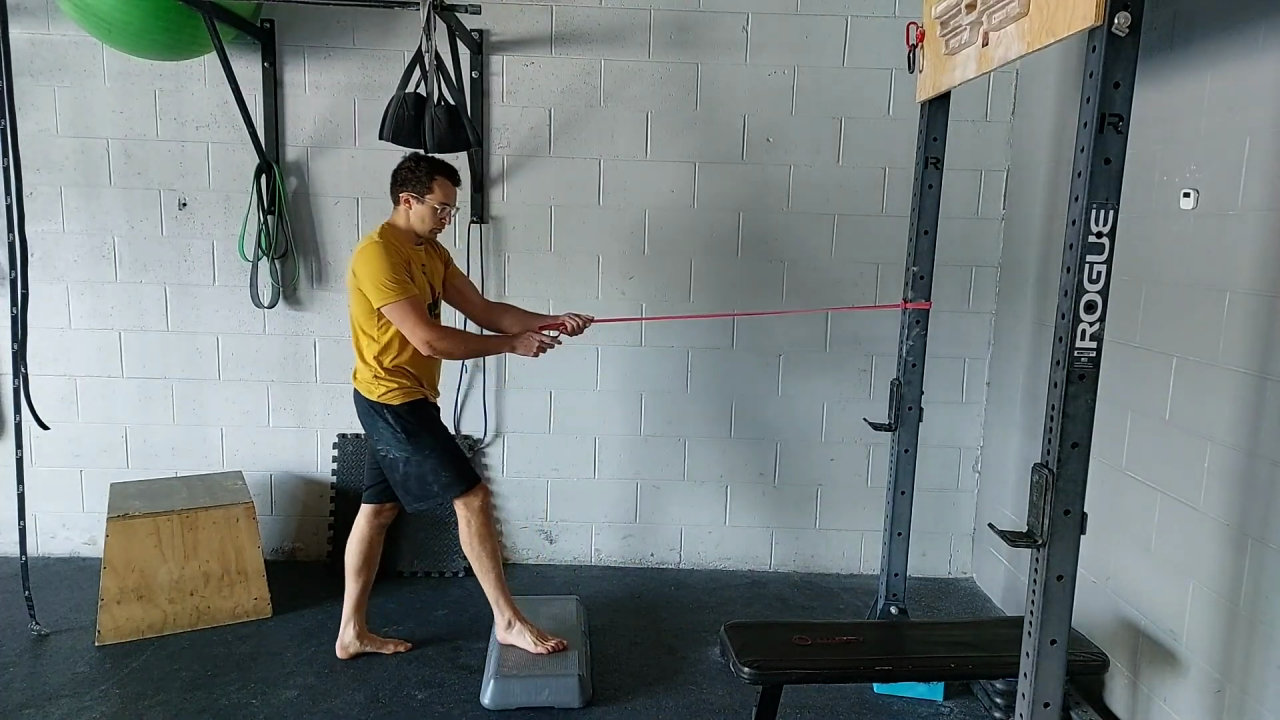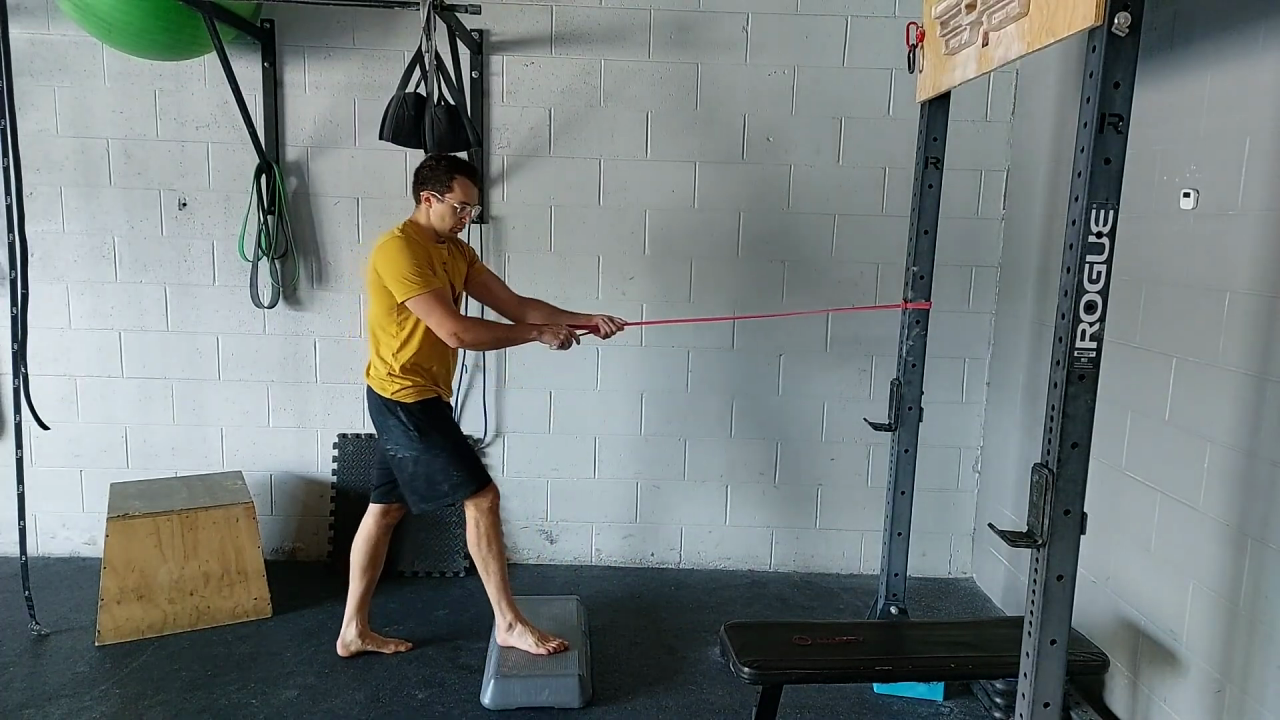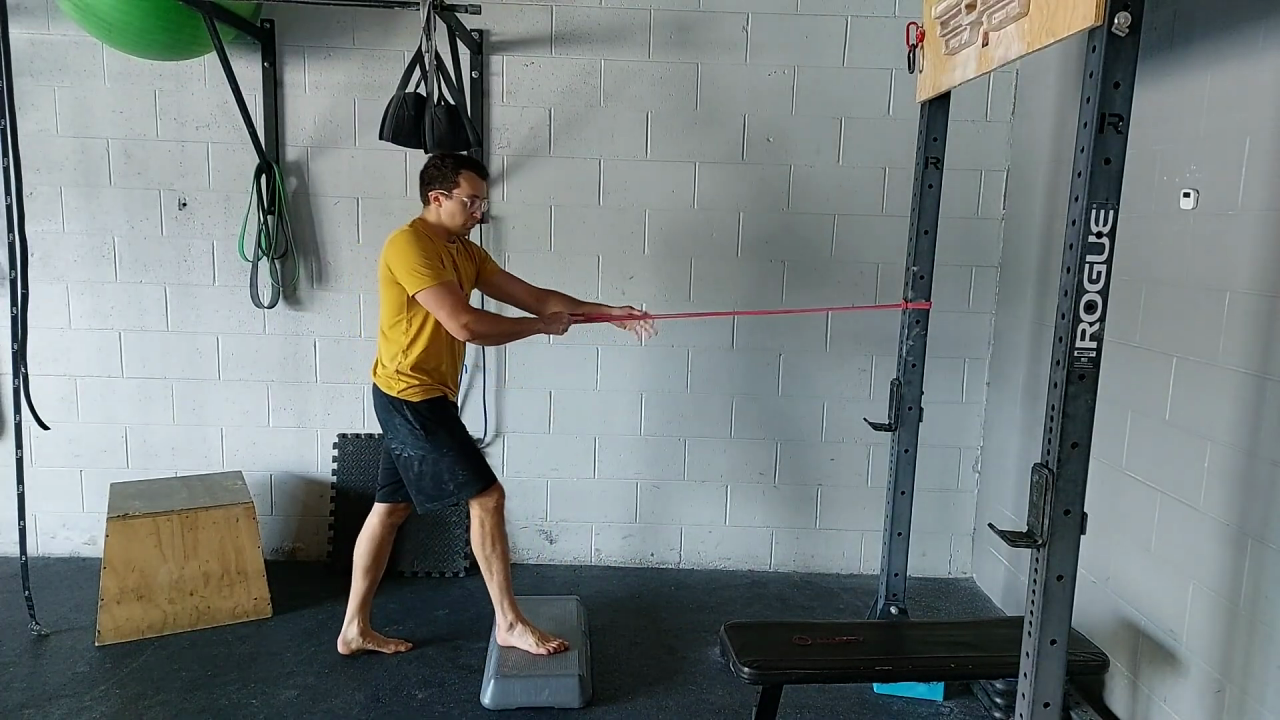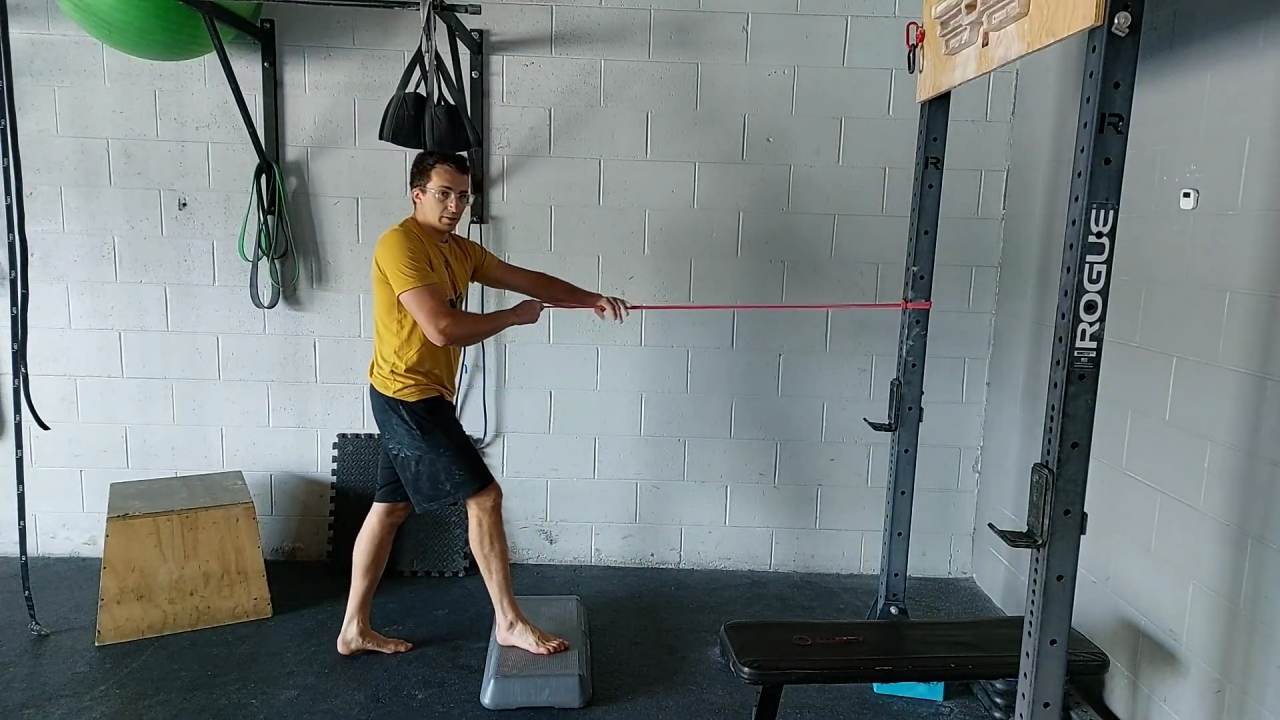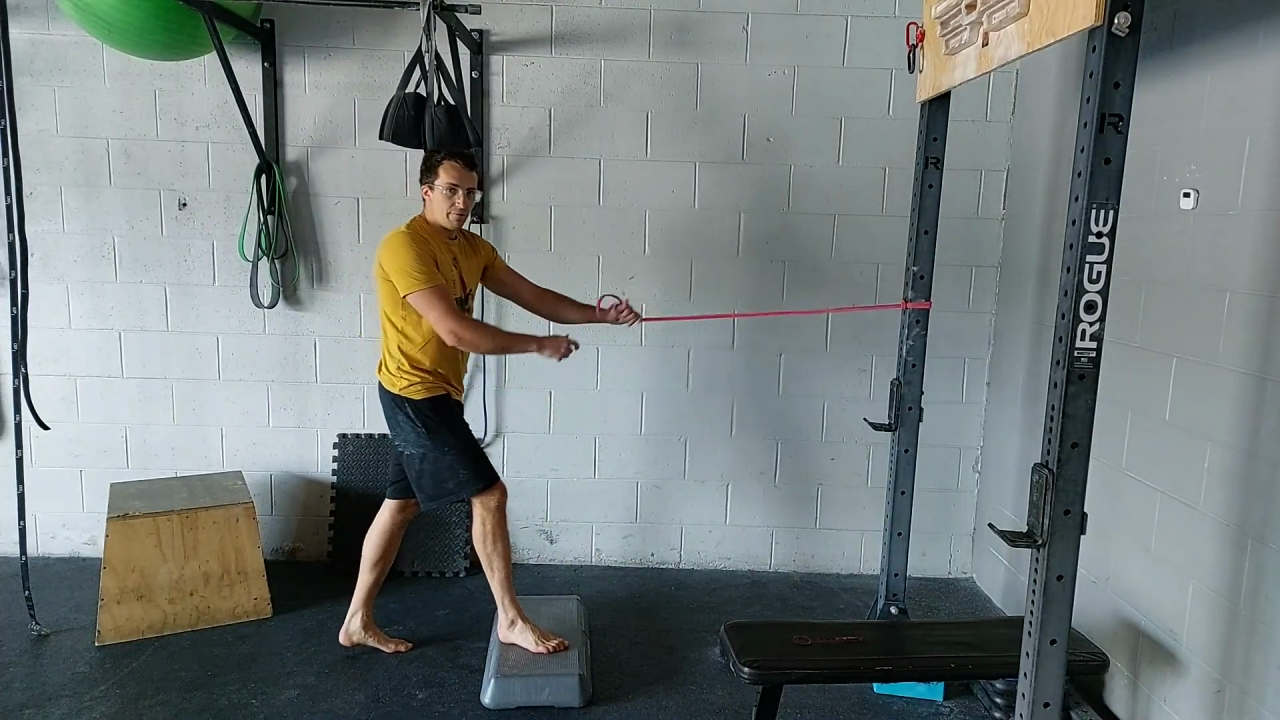
dt=0.4s
person 1, frame 1
left shoulder: (430, 251)
right shoulder: (378, 256)
left elbow: (484, 311)
right elbow: (429, 340)
left wrist: (549, 322)
right wrist: (512, 344)
left hip: (400, 401)
right hip: (393, 401)
left knee: (377, 510)
right knee: (472, 497)
left ankle: (352, 631)
right ankle: (508, 621)
person 1, frame 2
left shoulder: (455, 251)
right shoulder: (399, 251)
left elbow: (513, 305)
right elbow: (456, 332)
left wrist: (582, 320)
right wrist: (539, 334)
left hip: (411, 399)
right hip: (406, 399)
left knee: (384, 509)
right knee: (482, 497)
left ankle: (353, 628)
right ankle: (508, 623)
person 1, frame 3
left shoulder: (464, 252)
right shoulder: (409, 246)
left elbow: (533, 297)
right elbow: (465, 325)
left wrist: (610, 313)
right wrist: (544, 327)
left hip: (418, 398)
right hip: (412, 398)
left knee: (390, 509)
right knee: (487, 497)
left ankle: (356, 627)
right ankle: (509, 623)
person 1, frame 4
left shoulder: (461, 250)
right shoulder: (400, 245)
left elbow: (531, 281)
right elbow: (443, 329)
left wrist: (592, 299)
right wrist: (516, 316)
left hip: (418, 398)
right hip: (409, 397)
left knee: (389, 509)
right knee: (484, 497)
left ankle: (355, 628)
right ankle: (509, 621)
person 1, frame 5
left shoulder: (473, 248)
right shoulder: (405, 246)
left elbow: (534, 296)
right elbow: (455, 331)
left wrist: (599, 316)
right wrist: (538, 346)
left hip: (433, 395)
right hip: (417, 395)
left knee: (400, 504)
right knee: (489, 495)
left ankle: (358, 620)
right ankle: (511, 620)
